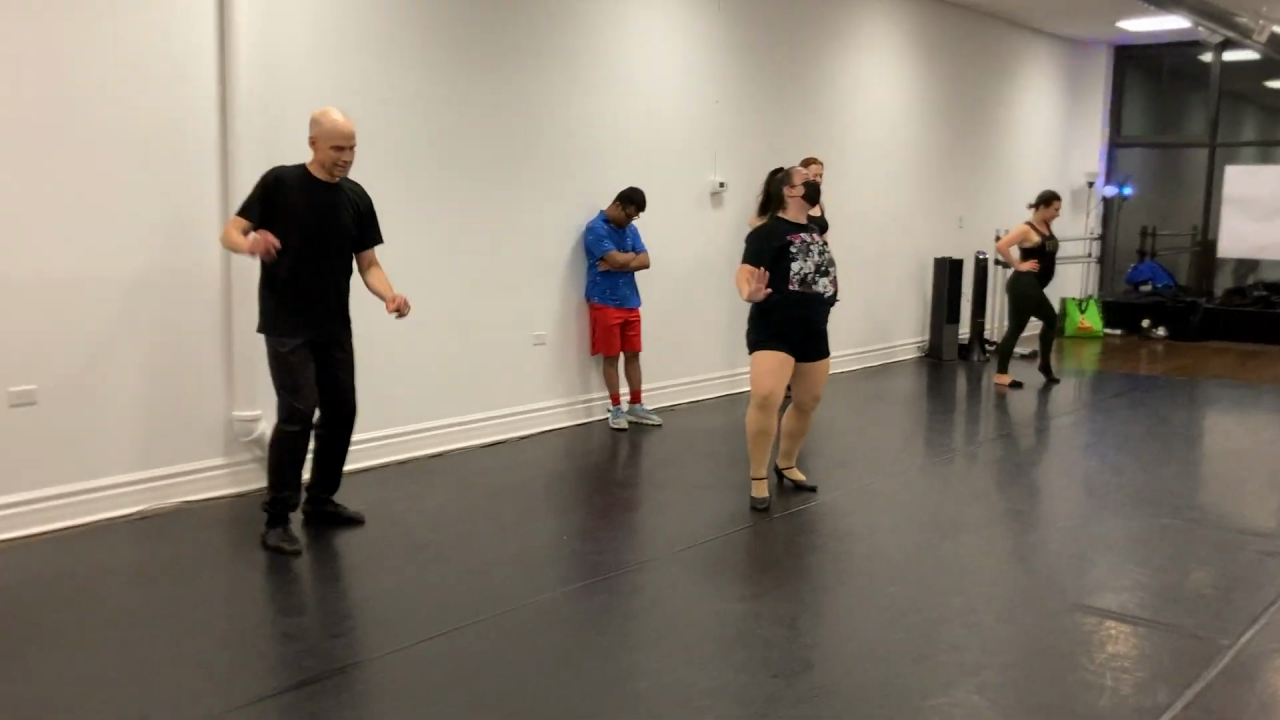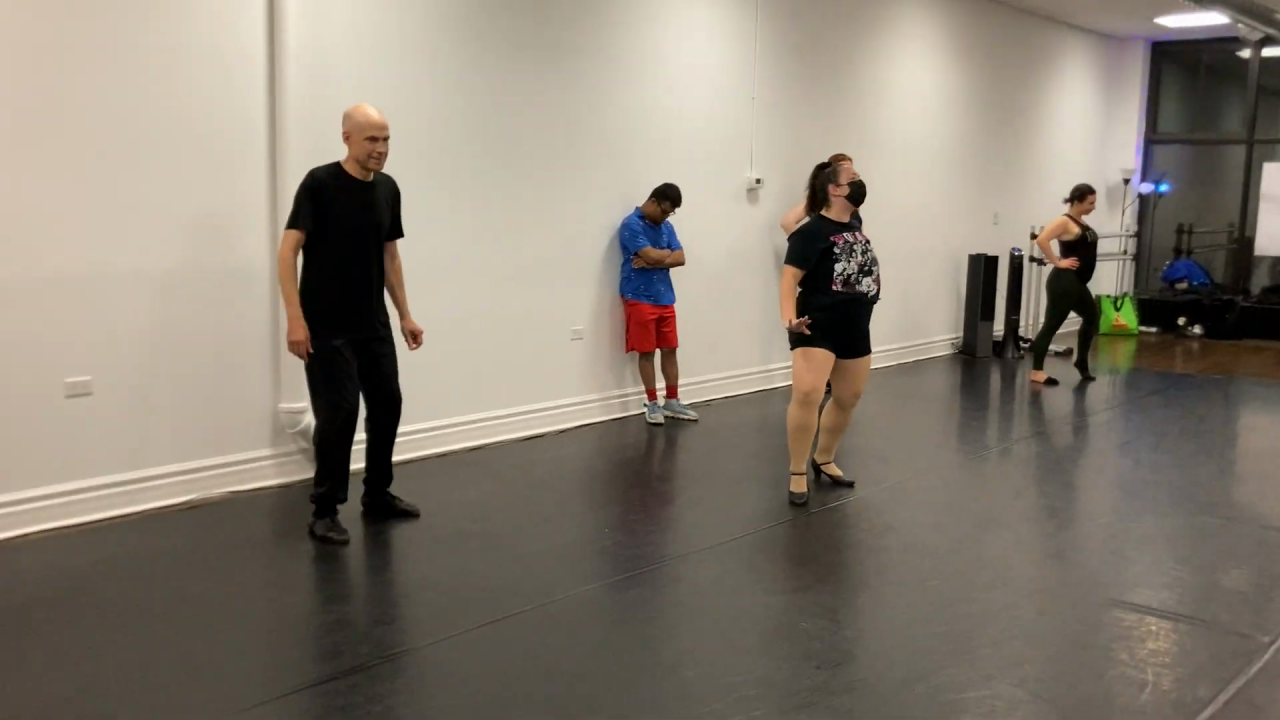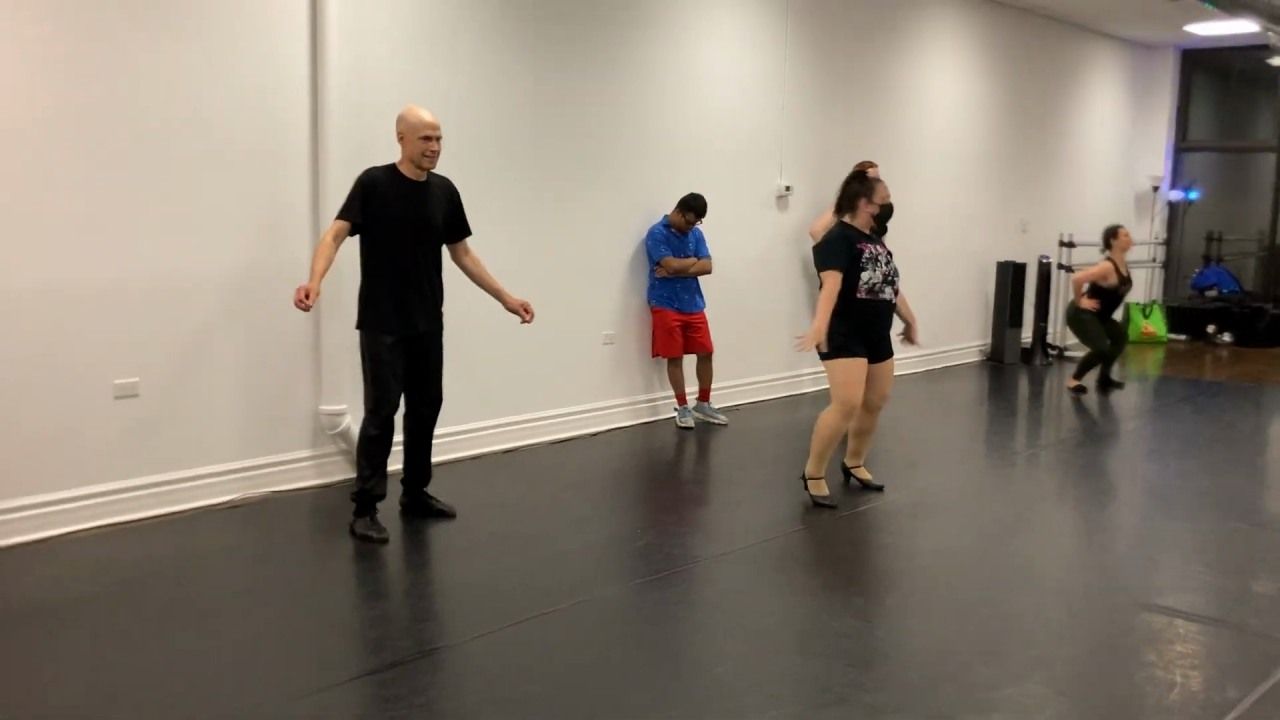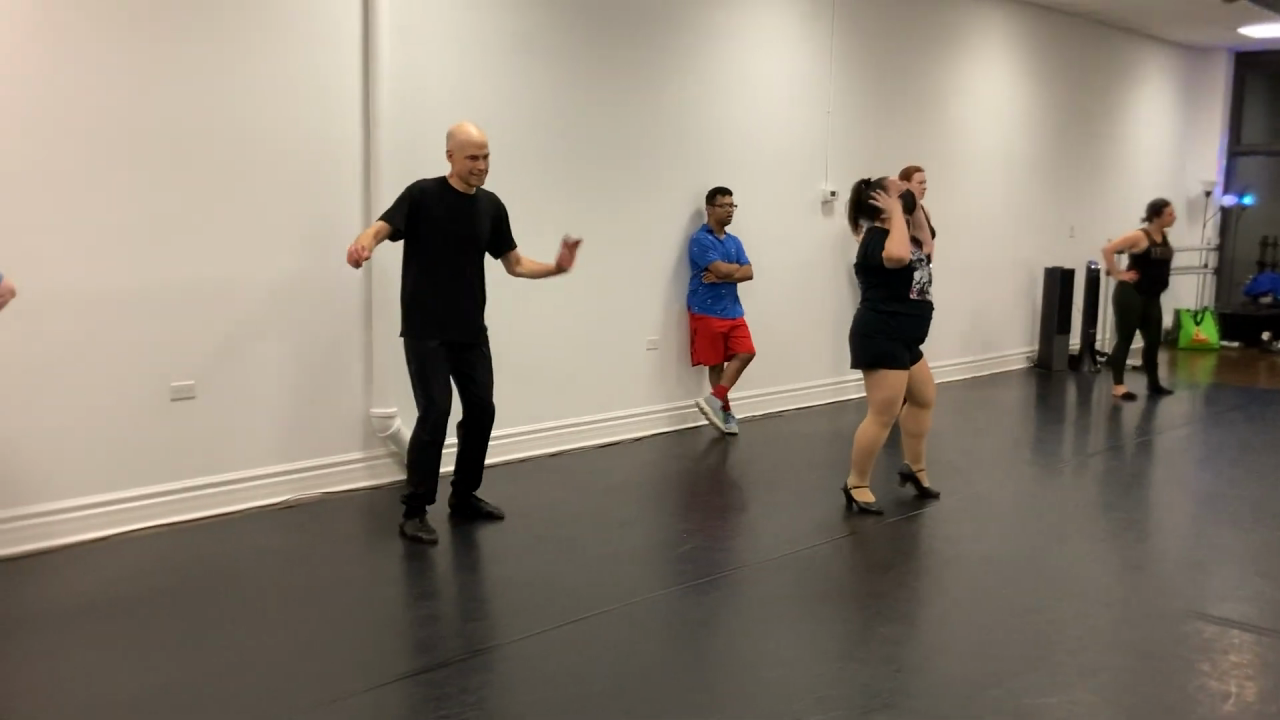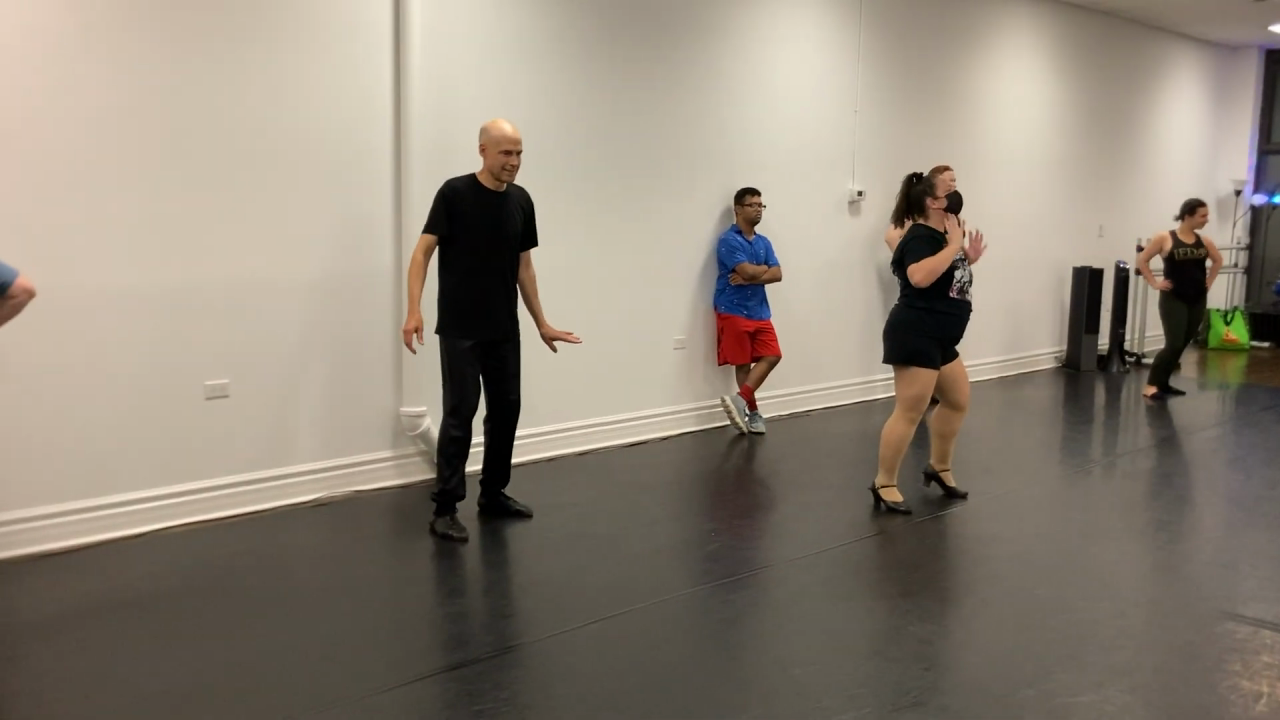
dt=0.7s
person 1, frame 1
left shoulder: (356, 197)
right shoulder: (279, 183)
left elbow: (368, 265)
right elbow: (230, 233)
left wrist: (390, 296)
right wrist: (249, 243)
left hip: (334, 328)
right hip: (286, 327)
left knee: (341, 412)
right knee: (297, 413)
left ankle: (320, 500)
right ankle: (277, 519)
person 1, frame 2
left shoulder: (388, 188)
right shoulder: (319, 183)
right elbow: (288, 251)
left wrist: (405, 315)
right wrist: (295, 319)
left hip: (374, 325)
right hip: (329, 328)
left knee: (387, 406)
right knee: (337, 414)
left ankle: (377, 494)
right ankle: (325, 511)
person 1, frame 3
left shoulder: (444, 191)
right shoulder: (374, 183)
left elbow: (463, 254)
right elbow: (335, 234)
left wrist: (505, 298)
right wrist: (315, 282)
left hip: (427, 323)
right hip: (382, 324)
left knee: (426, 407)
right knee: (381, 411)
left ankle: (415, 493)
right ankle: (364, 509)
person 1, frame 4
left shoulder: (490, 206)
right shoulder: (421, 194)
left elbow: (514, 264)
right elbow: (379, 229)
left wrist: (556, 268)
right wrist: (360, 246)
left hip: (470, 330)
right hip: (425, 331)
left knee: (480, 413)
right knee: (433, 415)
left ankle: (463, 495)
right ankle: (414, 511)
person 1, frame 5
left shoulder: (521, 200)
right shoulder: (454, 193)
right elbow: (422, 252)
left wrist: (542, 323)
right wrist: (414, 311)
left hip: (504, 330)
right hip: (460, 330)
left knee: (506, 410)
right knee: (460, 413)
left ankle: (493, 493)
right ankle: (444, 508)
person 2, frame 1
left shoulder: (813, 230)
right shoulder: (768, 232)
right elbow: (745, 275)
right wrist: (751, 294)
left hip: (813, 331)
right hip: (773, 330)
left knee: (808, 402)
right knee: (766, 397)
left ankle: (786, 465)
right ankle: (758, 479)
person 2, frame 2
left shoulder: (855, 226)
right shoulder: (813, 231)
right elbow: (790, 277)
right wrist: (789, 316)
left hip: (855, 328)
right hip: (817, 328)
left knee: (848, 398)
right knee: (807, 393)
left ankle: (823, 460)
right ankle: (797, 474)
person 2, frame 3
left shoulder: (874, 238)
right shoulder: (839, 239)
left elbow: (889, 284)
right elbow: (831, 285)
left wrist: (909, 320)
right wrist: (819, 327)
left hip: (876, 334)
right hip: (843, 335)
left knee: (875, 402)
right knee: (847, 404)
left ankle: (853, 464)
right ankle: (813, 474)
person 2, frame 4
left shoulder: (897, 235)
right shoulder: (877, 239)
left elbow: (922, 251)
right elbow: (900, 255)
left wrist: (916, 213)
right wrist: (898, 214)
left hip: (903, 339)
right hip: (881, 338)
left knee: (924, 399)
right knee: (883, 415)
left ankle: (914, 468)
right ankle: (856, 484)
person 2, frame 5
left shoulder: (941, 237)
right shoulder: (920, 238)
right elbow: (920, 278)
left wrist: (968, 259)
right wrist: (953, 246)
left hip: (939, 339)
right hip: (916, 336)
left knee: (957, 400)
right knee: (909, 412)
left ankle: (939, 468)
right ankle: (884, 484)
person 3, frame 1
left shoulder: (630, 229)
right shoulder: (595, 228)
left elbow: (645, 261)
right elbow: (617, 259)
left wrist: (618, 264)
right wrist: (631, 256)
left hip: (630, 301)
right hip: (605, 303)
left knee: (633, 355)
right knee: (611, 356)
left ankle: (636, 407)
right ankle: (616, 409)
person 3, frame 2
left shoulder: (667, 227)
right shoulder: (631, 224)
left elbow: (680, 258)
right elbow: (651, 255)
left wrist: (654, 260)
right wrist: (666, 252)
left hip: (665, 297)
right hip: (639, 298)
left knee: (670, 350)
right knee: (646, 352)
left ankle: (672, 402)
right ankle: (652, 404)
person 3, frame 3
left shoulder: (696, 234)
right shoulder: (657, 234)
left elbow: (707, 267)
right elbow: (671, 265)
left wrist: (677, 269)
right wrist: (693, 261)
left hip: (694, 304)
right hip: (666, 306)
left knee: (705, 353)
right knee: (674, 357)
left ankle: (703, 404)
right ankle: (682, 408)
person 3, frame 4
left shoulder: (735, 242)
right shoulder: (700, 240)
left elbow: (748, 273)
right elbow: (722, 269)
left wrist: (722, 277)
right wrist: (736, 267)
left hip: (733, 310)
right hip: (706, 312)
left knee: (745, 353)
right knee: (716, 364)
left ankle: (714, 400)
right ankle: (725, 413)
person 3, frame 5
left shoulder: (764, 242)
right shoulder: (728, 241)
left elbow: (777, 275)
right elbow: (748, 271)
left wrist: (750, 277)
right wrist: (763, 268)
left hip: (760, 311)
right hip: (733, 312)
left knee: (772, 356)
right knee: (743, 363)
left ankle: (740, 399)
right ankle: (752, 412)
person 4, frame 1
left shoulder: (1046, 226)
right shoulder: (1026, 229)
right elbow: (1001, 246)
right wrist: (1018, 265)
left hip: (1034, 288)
right hip: (1023, 286)
left knee: (1051, 320)
right knee: (1015, 329)
left ankle: (1045, 366)
right ankle: (1001, 374)
person 4, frame 2
left shoulder: (1080, 222)
right shoulder: (1065, 221)
right elbow: (1041, 240)
right wrist: (1057, 262)
left hip: (1079, 283)
right hip: (1064, 282)
left knee: (1092, 317)
right knee: (1051, 325)
left ankle: (1081, 363)
right ankle: (1037, 371)
person 4, frame 3
left shoulder: (1122, 262)
right shoulder: (1107, 267)
right elbow: (1077, 279)
right wrist: (1079, 302)
left hip: (1100, 315)
right hip: (1081, 314)
left knee: (1120, 337)
right knee: (1102, 349)
left ankle: (1104, 378)
right ankle: (1074, 380)
person 4, frame 4
left shoulder: (1165, 236)
right shoulder: (1138, 236)
right elbow: (1107, 250)
left wrist: (1161, 279)
right wrist: (1117, 274)
left hip: (1152, 297)
right hip: (1130, 294)
left knee: (1154, 340)
right knee: (1125, 339)
left ankle: (1153, 383)
right ankle: (1118, 386)
person 4, frame 5
left shoulder: (1203, 241)
right shoulder: (1164, 238)
left elbow: (1218, 261)
right elbow: (1142, 260)
left wrist: (1209, 282)
right wrist: (1154, 283)
left hip: (1198, 300)
right hip: (1173, 299)
left knee: (1181, 345)
right knee: (1173, 345)
left ankle: (1163, 383)
right ankle: (1150, 385)
